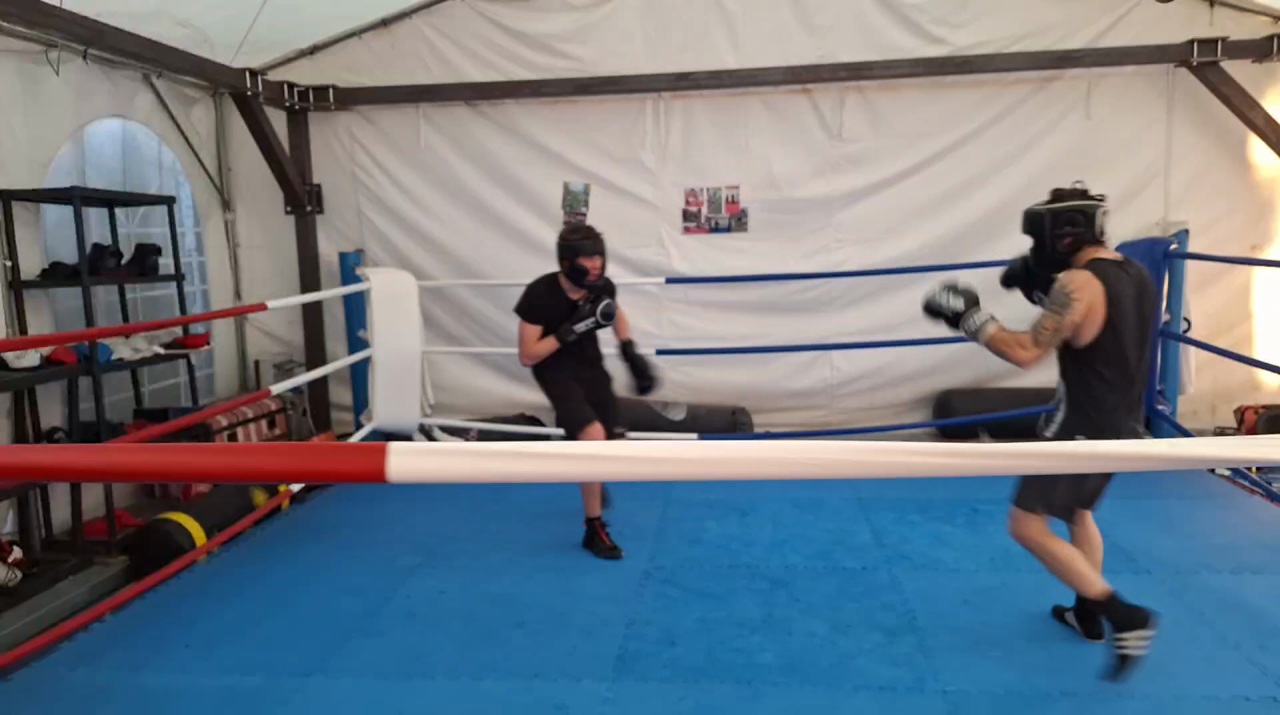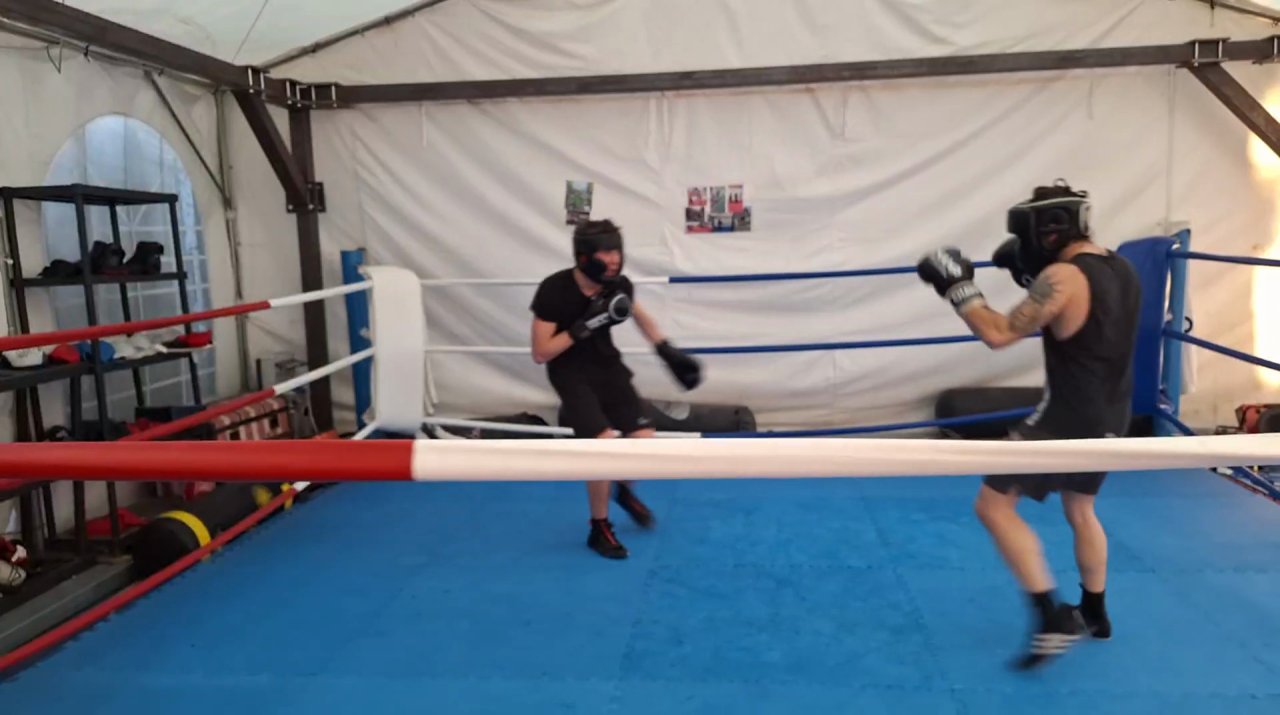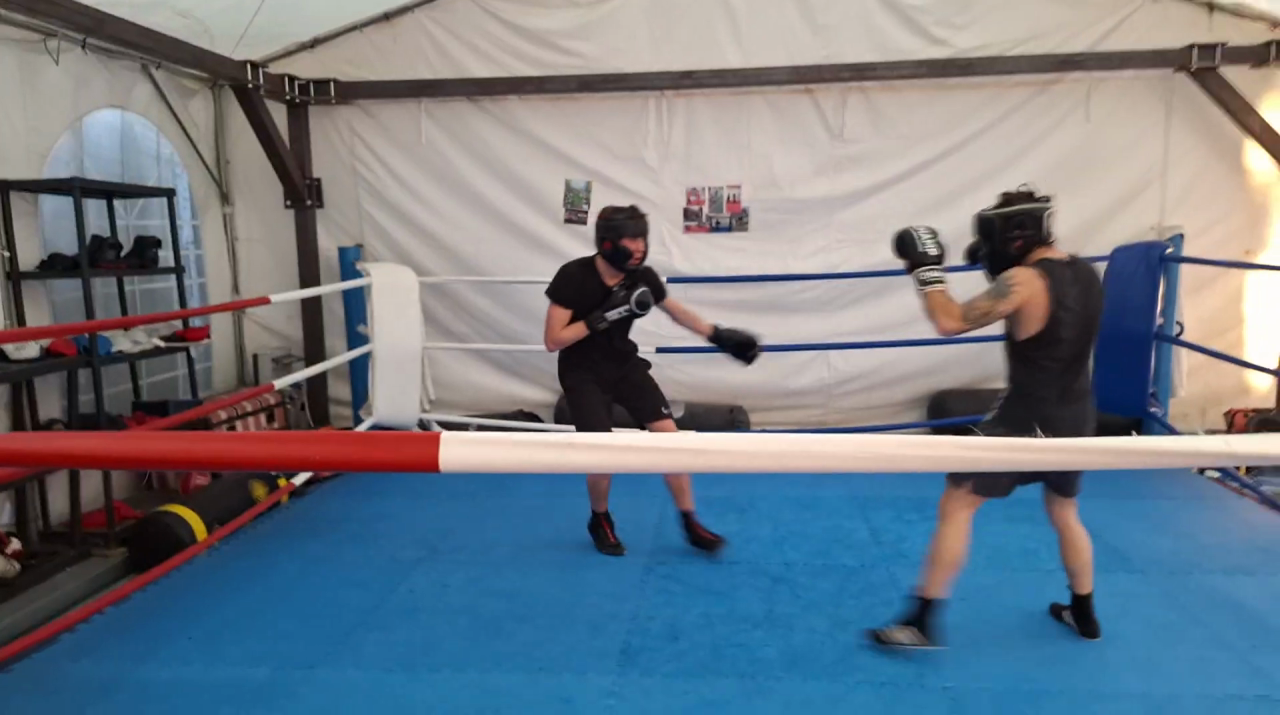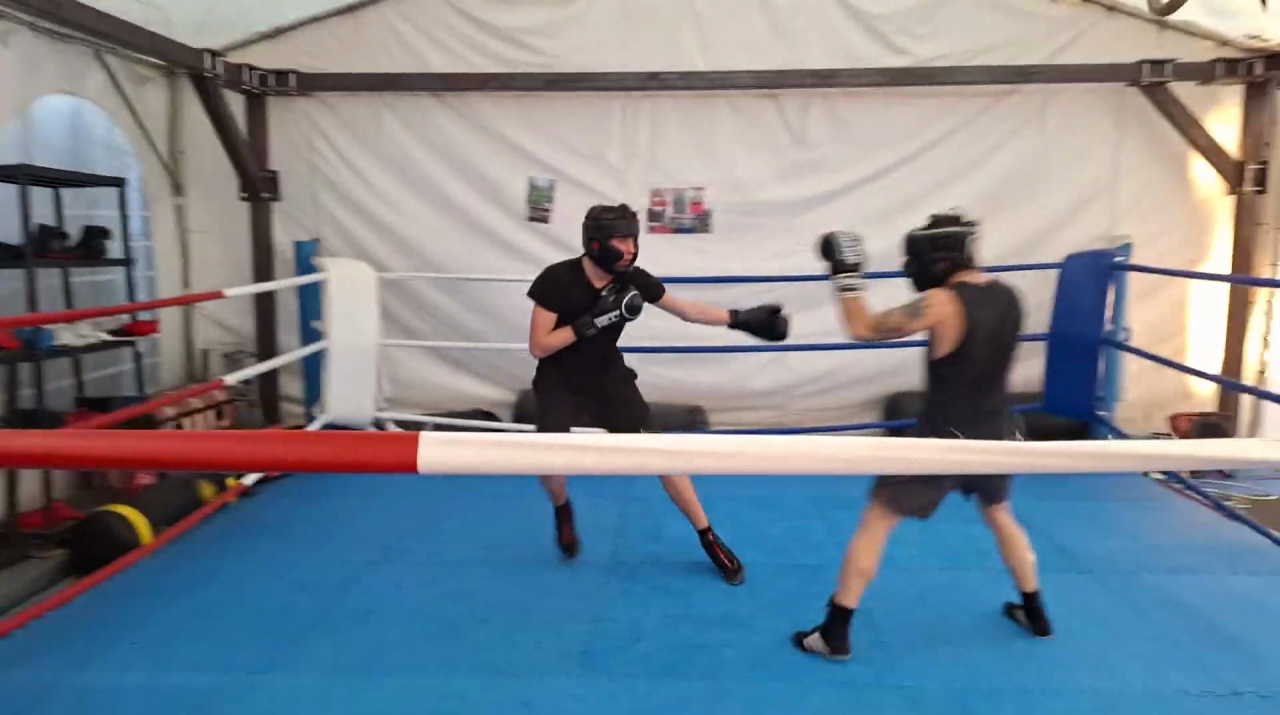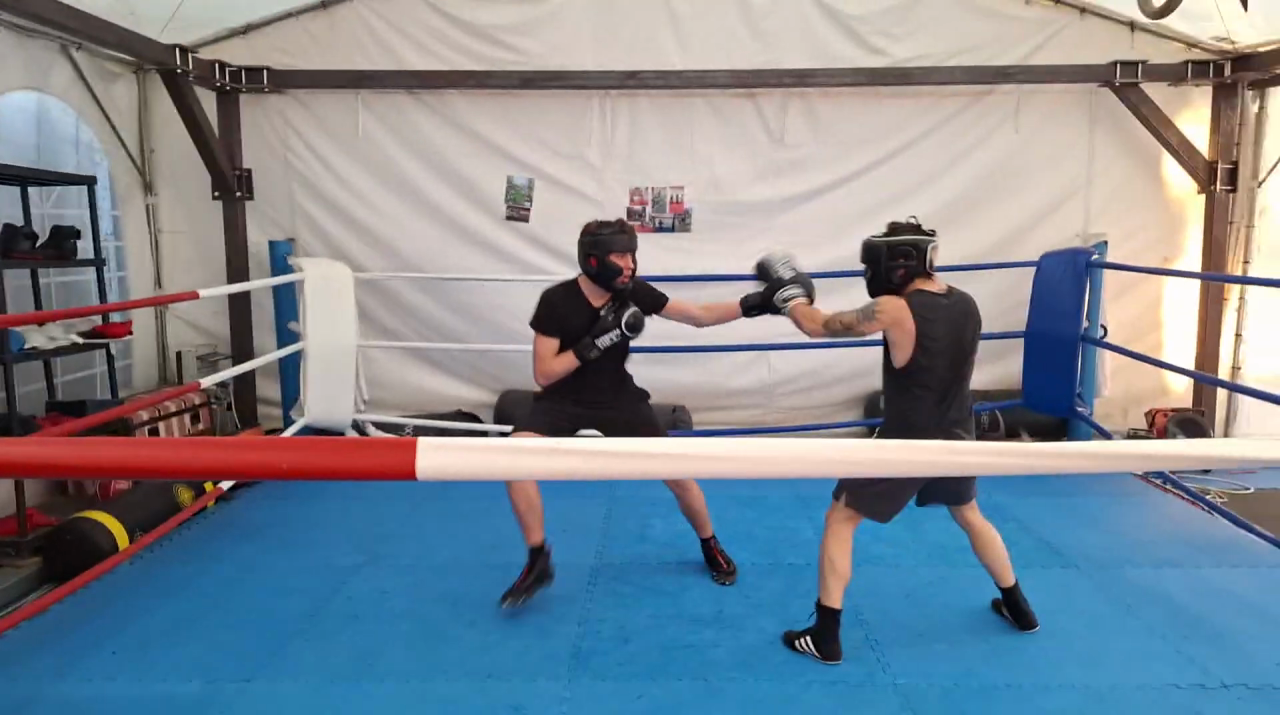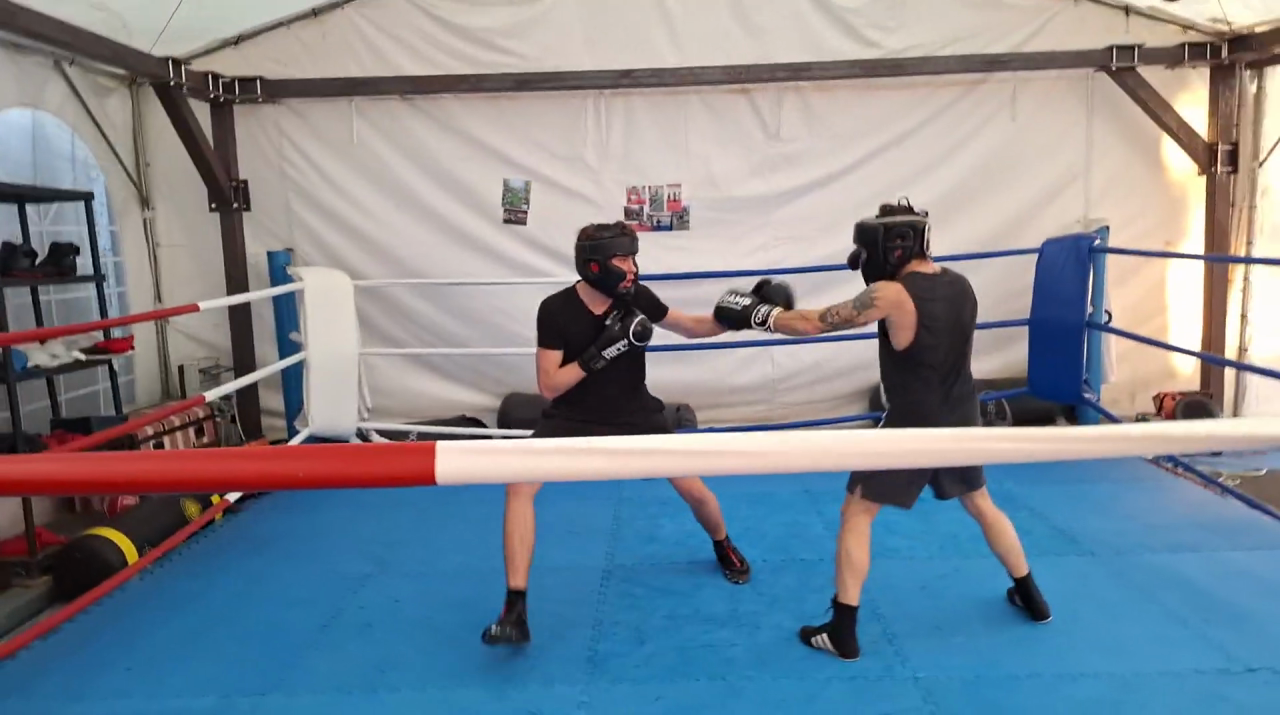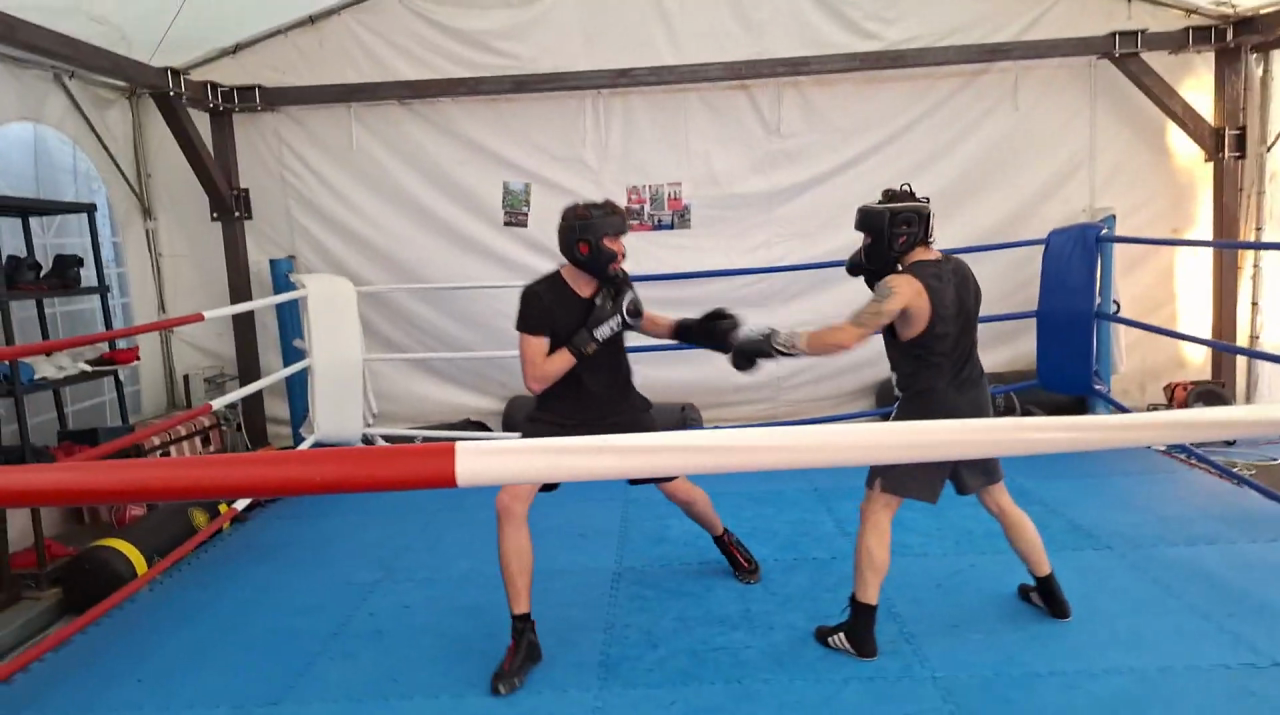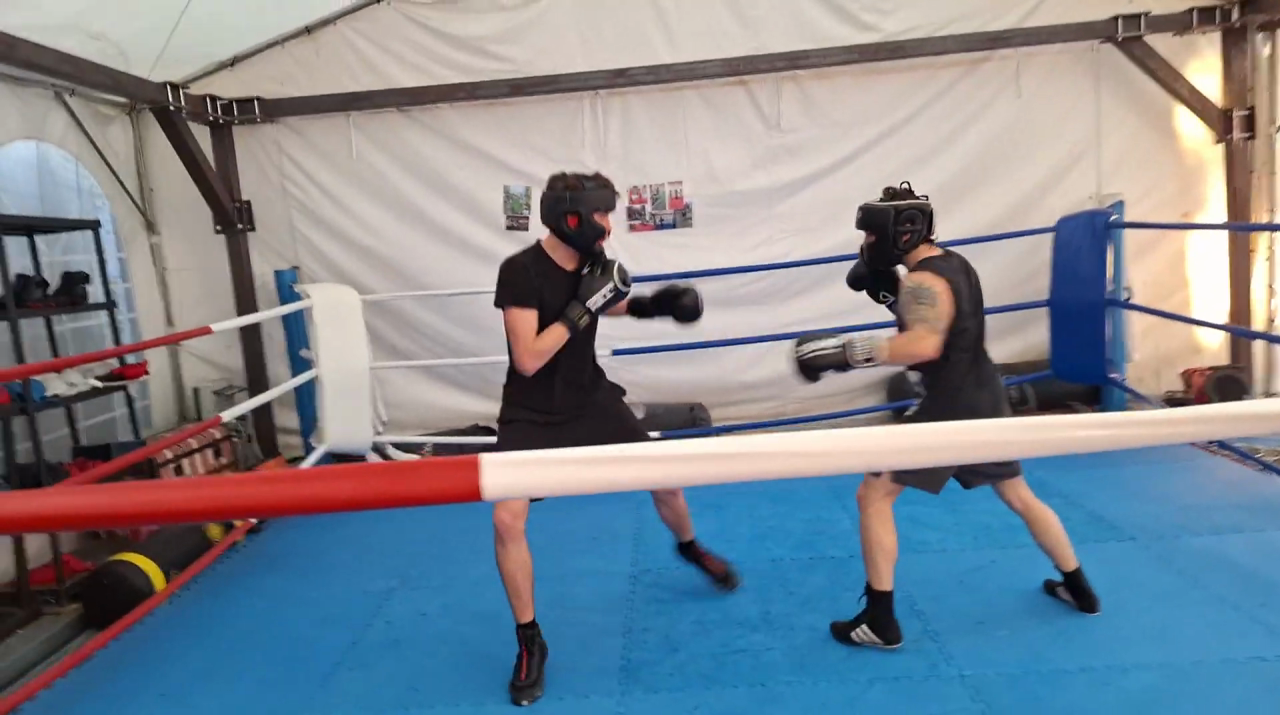
dt=0.1s
person 1, frame 1
left shoulder: (1078, 284)
right shoulder: (1137, 276)
left elbow: (1025, 353)
left wrist: (969, 316)
right wrist: (1042, 292)
left hip: (1084, 428)
right hip: (1124, 425)
left knee: (1027, 526)
right knee: (1078, 511)
left ankle: (1128, 614)
right ankle: (1093, 613)
person 1, frame 2
left shoulder: (1063, 276)
right shoulder: (1122, 269)
left elbow: (1000, 334)
left wrist: (959, 286)
right wrist: (1029, 275)
left hip: (1067, 418)
right hip: (1109, 417)
left knee: (993, 505)
right knee: (1081, 508)
left ankle: (1052, 617)
right ankle: (1095, 613)
person 1, frame 3
left shoulder: (1022, 283)
right shoulder: (1087, 275)
left elbow: (949, 323)
left wrist: (926, 266)
right wrist: (1000, 268)
left hip: (1025, 419)
right hip: (1076, 416)
left knee: (956, 505)
right knee: (1063, 510)
left ankle: (921, 620)
right ankle: (1083, 611)
person 1, frame 4
left shoulder: (940, 303)
right shoulder: (1006, 297)
left elbow: (864, 330)
left wrist: (846, 274)
left hip: (943, 435)
right hip: (994, 433)
left knee: (876, 521)
right knee: (1001, 518)
left ankle: (834, 631)
right ankle: (1034, 612)
person 1, frame 5
left shoulder: (893, 309)
right shoulder: (966, 305)
left elbow: (820, 324)
left wrist: (787, 288)
left hip: (904, 440)
right hip: (955, 438)
left knee: (841, 521)
right knee: (972, 519)
left ankle: (826, 634)
right ankle: (1017, 607)
person 1, frame 6
left shoulder: (889, 294)
right shoulder: (960, 286)
left elbow: (813, 324)
left wrist: (755, 312)
left hip: (911, 426)
right hip: (962, 419)
left knee: (856, 516)
right knee: (980, 505)
left ankle: (843, 631)
right ankle: (1031, 597)
person 1, frame 7
left shoulder: (904, 284)
right shoulder: (961, 272)
left elbow: (848, 336)
left wrist: (773, 342)
left hip: (927, 414)
right hip: (975, 406)
left knee: (876, 510)
right knee: (997, 501)
left ankle: (860, 629)
right ankle: (1051, 594)
person 1, frame 8
left shoulder: (922, 282)
right shoulder: (951, 264)
left elbow: (921, 346)
left wrist: (843, 349)
right wrist: (884, 290)
left hip: (948, 408)
right hip: (988, 401)
left knee: (874, 496)
right knee: (1019, 496)
left ankle: (880, 618)
right ankle: (1078, 588)
person 2, frame 1
left shoulder: (602, 286)
right shoulder: (539, 294)
right elbow: (528, 357)
left wrist: (631, 353)
right wrist: (570, 331)
left hip: (590, 367)
right hip: (557, 374)
left knee: (613, 440)
right knee: (594, 436)
right ankle: (593, 527)
person 2, frame 2
left shoulder: (619, 285)
right shoulder: (554, 290)
left elbow: (640, 317)
right elbow: (540, 353)
left wrist: (669, 353)
right wrist: (584, 326)
left hip: (608, 368)
right hip: (573, 375)
left knee: (645, 443)
left ankle: (624, 489)
right ankle: (599, 528)
person 2, frame 3
left shoulder: (641, 277)
right shoulder: (571, 277)
left elbow: (677, 311)
right elbow: (553, 340)
left wrist: (719, 335)
right wrist: (602, 317)
left hip: (623, 365)
right hip: (583, 372)
left knee: (667, 436)
left ankle: (690, 521)
right ankle: (600, 518)
person 2, frame 4
left shoulder: (633, 279)
right shoulder: (556, 280)
left elbow: (687, 309)
right elbow: (538, 347)
left wrist: (743, 319)
right wrist: (591, 322)
left hip: (609, 377)
right hip: (561, 382)
left ankle: (708, 538)
right ankle: (563, 508)
person 2, frame 5
left shoulder: (637, 292)
right shoulder: (557, 302)
left elbow: (698, 316)
right elbow: (543, 376)
left wrist: (752, 304)
right wrist: (594, 343)
left hip: (617, 397)
right hip: (567, 398)
left knee: (675, 472)
left ankle: (709, 544)
right ankle: (538, 559)
person 2, frame 6
left shoulder: (636, 296)
right shoulder: (556, 310)
left elbow: (685, 326)
right elbow: (549, 387)
right wrist: (601, 352)
left hip: (629, 410)
right hip: (574, 414)
left knee: (691, 488)
right knee: (520, 483)
left ankle: (723, 544)
right ankle: (516, 608)
person 2, frame 7
left shoulder: (614, 283)
right shoulder: (541, 298)
left elbow: (647, 323)
right elbow: (536, 380)
left wrist: (696, 329)
right wrist: (591, 336)
left hip: (619, 411)
right hip: (559, 420)
left knee: (679, 490)
right knee: (511, 507)
left ankle: (726, 541)
right ankle: (523, 637)
person 2, frame 8
left shoulder: (593, 260)
right shoulder: (520, 271)
left elbow: (614, 304)
right elbow: (527, 359)
left wrist: (651, 302)
right wrist: (583, 306)
left hip: (590, 399)
right hip: (531, 411)
left knee: (664, 481)
right knee: (507, 519)
left ankle: (690, 548)
right ankle: (529, 641)
